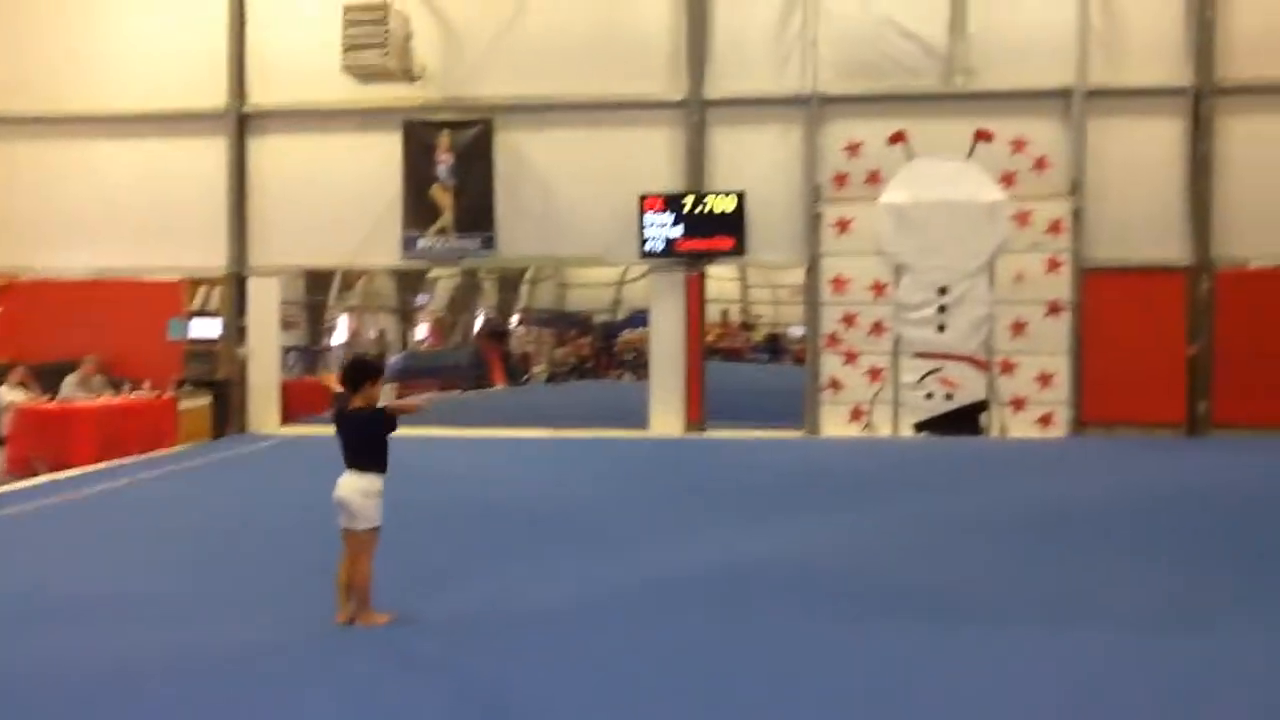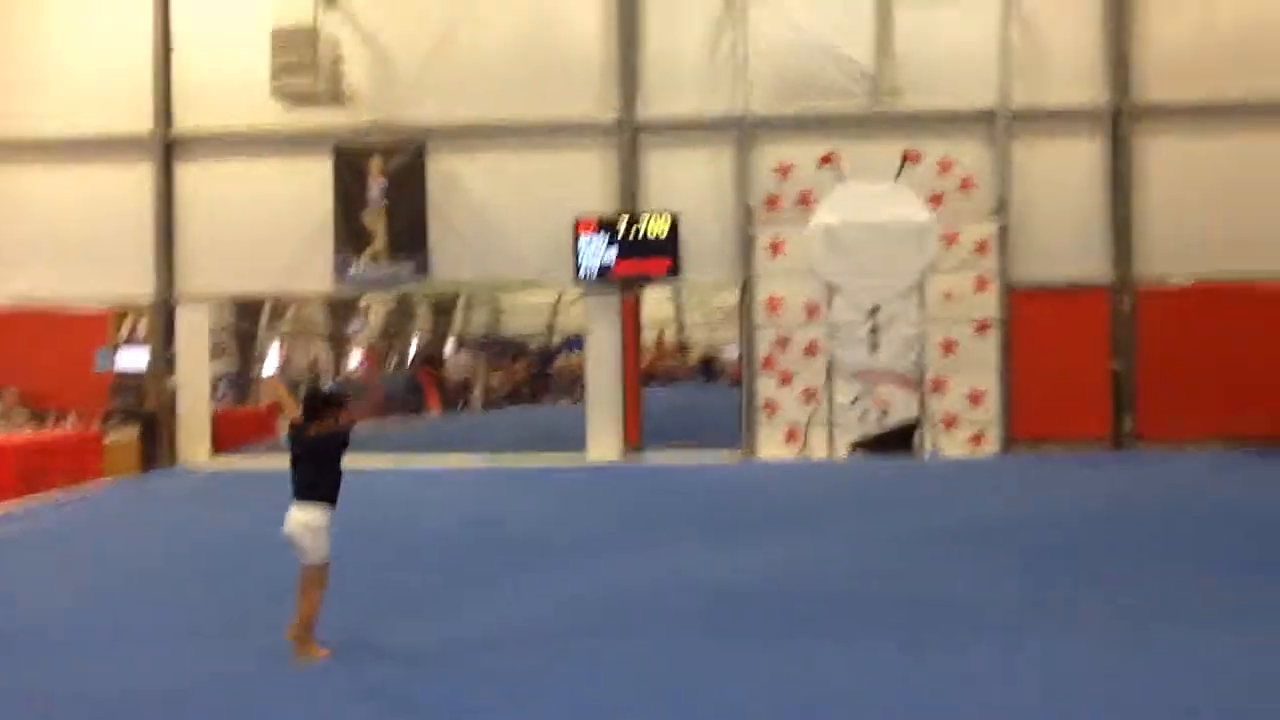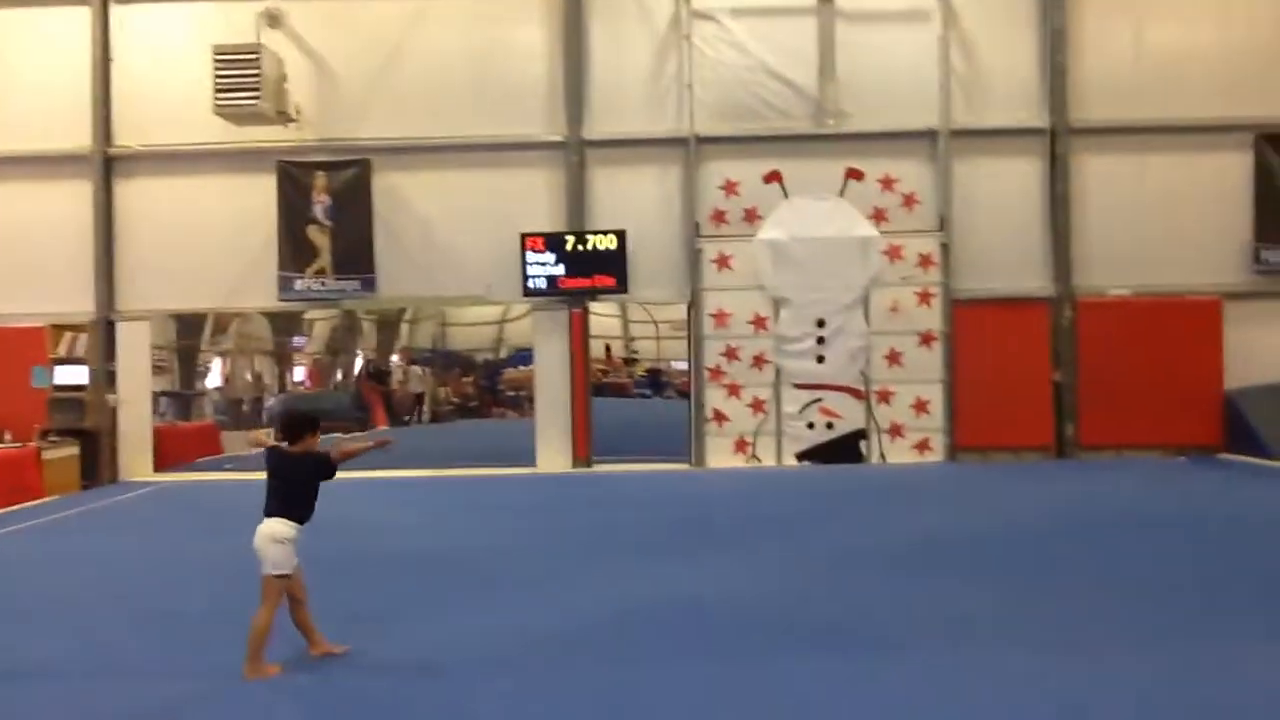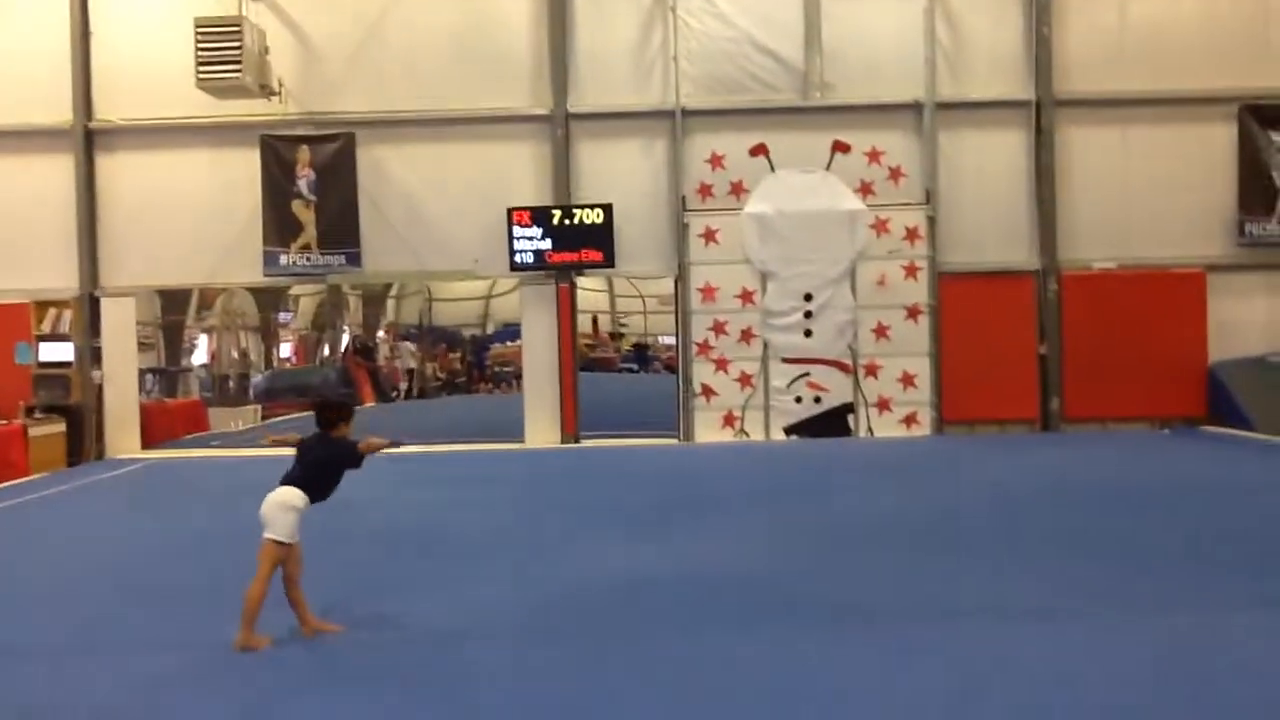
dt=0.3s
person 1, frame 1
left shoulder: (343, 412)
right shoulder: (374, 417)
right elbow: (398, 407)
left wrist: (335, 384)
right wrist: (417, 406)
left hip: (346, 483)
right hip: (367, 489)
left knee: (350, 556)
right knee: (365, 557)
left ankle: (345, 610)
right ankle: (367, 613)
person 1, frame 2
left shoulder: (299, 436)
right shoulder: (327, 443)
left elbow: (295, 415)
right elbow: (344, 422)
left hip: (297, 515)
right hip: (312, 519)
left knee: (310, 584)
right knee: (312, 588)
left ankle: (298, 632)
right ankle: (304, 646)
person 1, frame 3
left shoulder: (278, 456)
right shoulder: (310, 462)
left elbow: (266, 442)
right elbow: (343, 453)
left wrist: (260, 440)
right wrist: (371, 444)
left hip: (275, 532)
right hip: (278, 535)
left knee: (298, 595)
right knee: (270, 605)
left ankle: (317, 644)
right ankle: (253, 665)
person 1, frame 4
left shoulder: (313, 442)
right shoulder: (339, 448)
left elbow: (293, 439)
right elbow: (364, 446)
left wrist: (275, 439)
right wrist: (385, 443)
left hip: (280, 501)
right hip: (287, 504)
left knee: (293, 571)
right knee: (264, 574)
left ankle: (308, 622)
right ankle: (246, 635)
